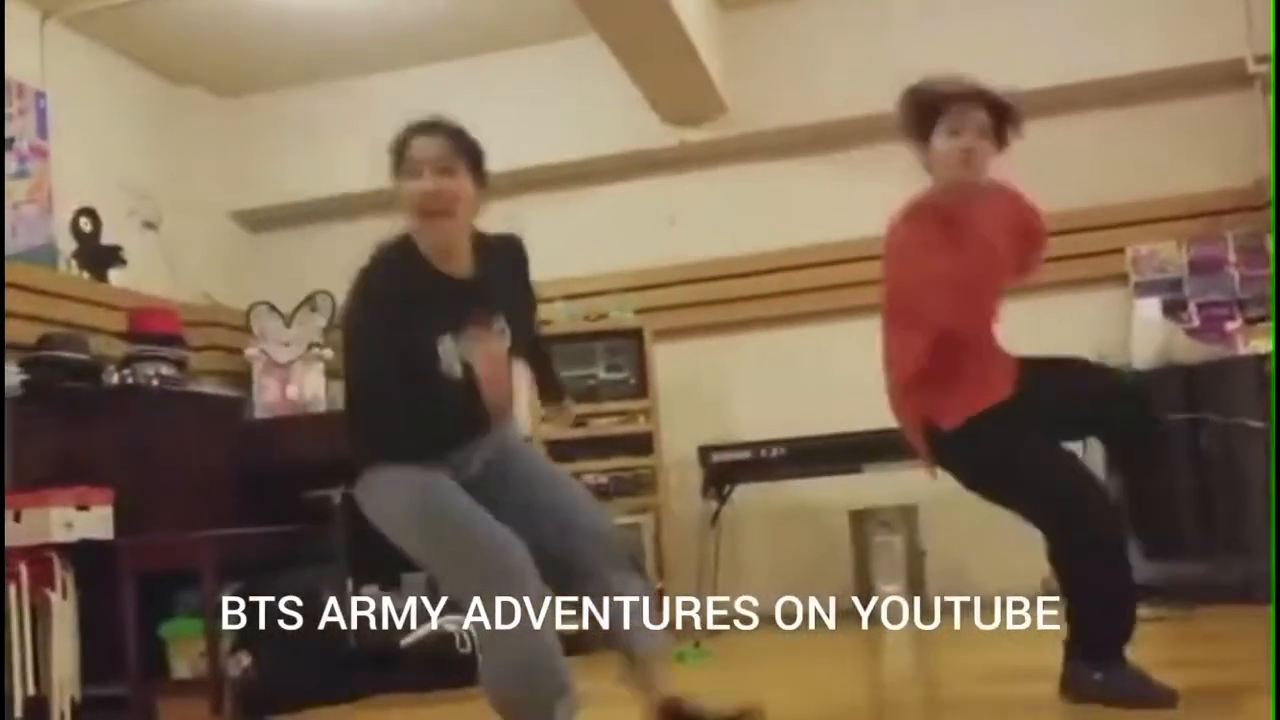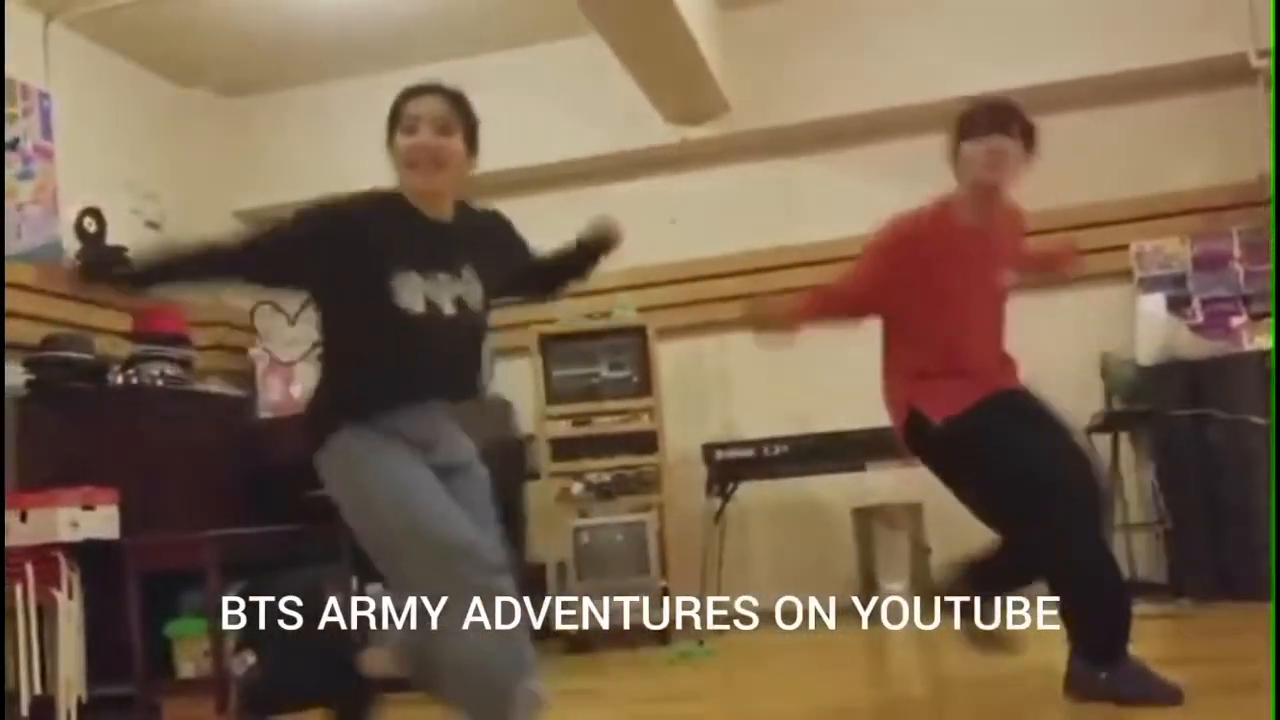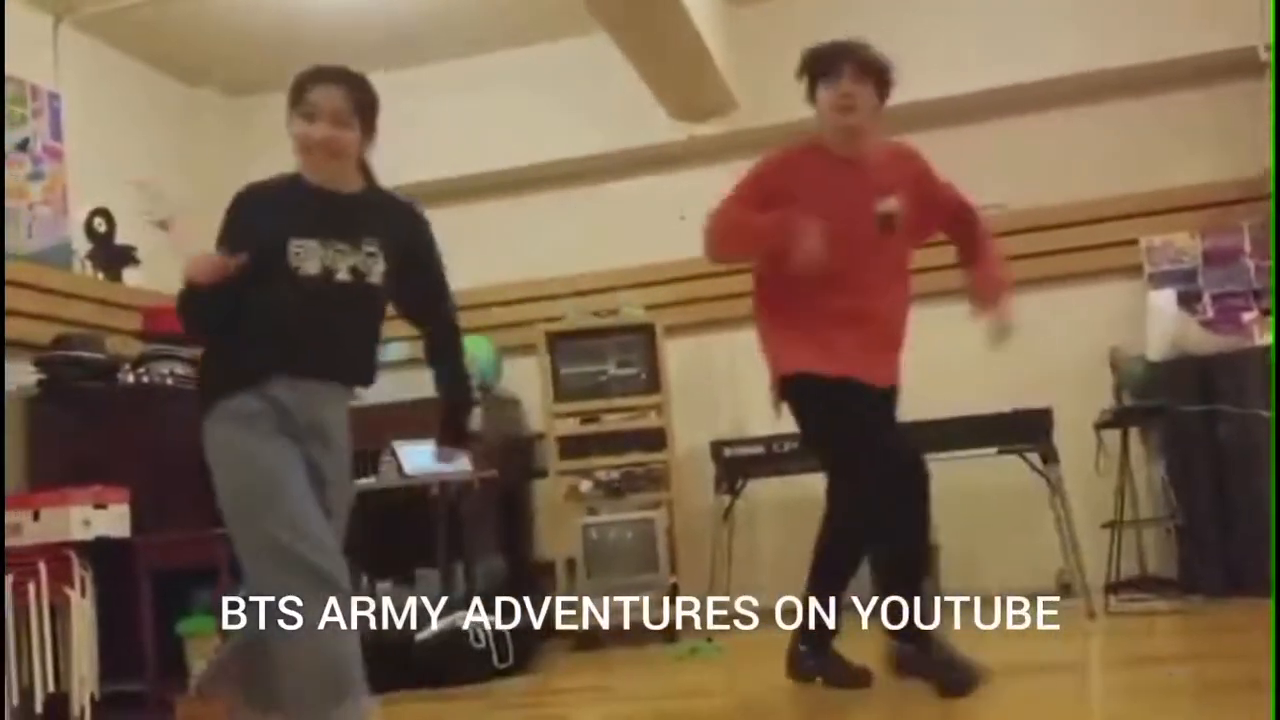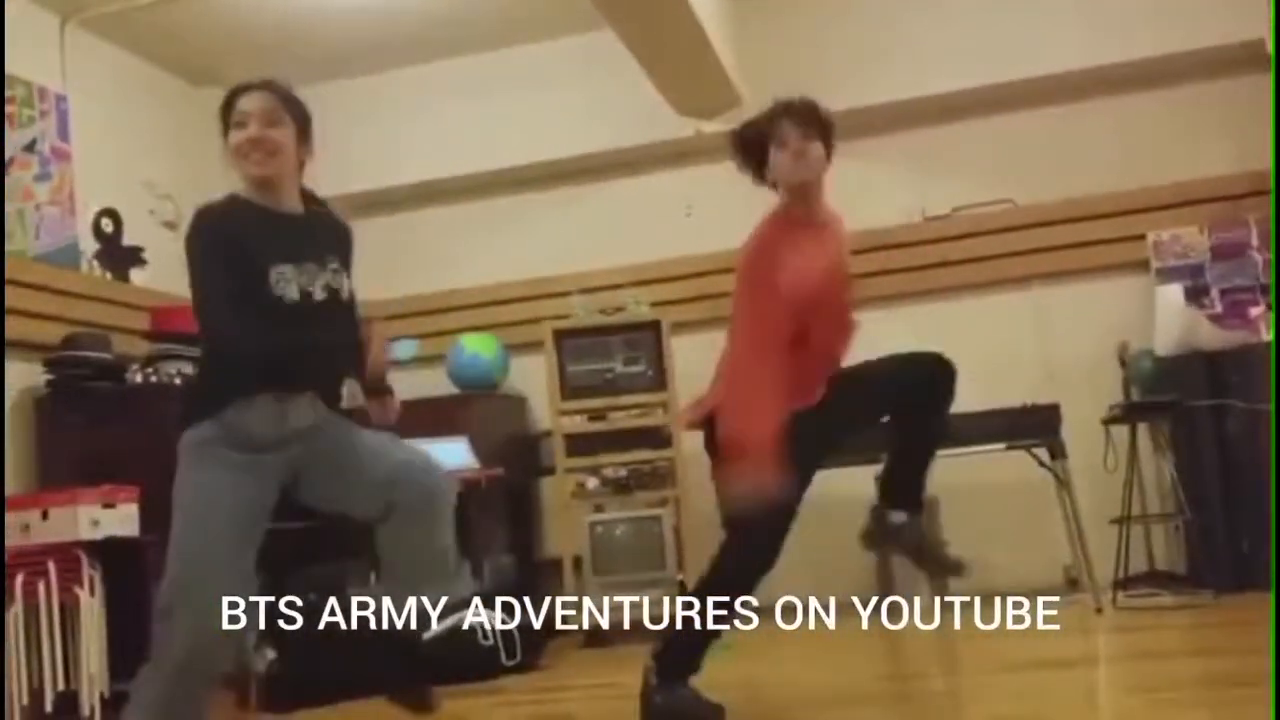
dt=0.3s
person 1, frame 1
left shoulder: (502, 257)
right shoulder: (382, 293)
right elbow: (376, 424)
left wrist: (544, 375)
right wrist: (473, 394)
left hip: (481, 447)
right hip: (401, 466)
left knee: (595, 547)
right knee: (505, 579)
person 1, frame 2
left shoulder: (487, 234)
right shoulder: (348, 224)
left elbow: (530, 281)
right elbow: (231, 261)
left wrist: (588, 249)
right wrist: (116, 275)
left hip: (437, 428)
right hip: (362, 434)
left knee: (468, 574)
right knee: (473, 572)
person 1, frame 3
left shoulder: (398, 223)
right shoulder: (260, 207)
left elbow: (437, 319)
right elbow: (205, 322)
left wrist: (456, 413)
right wrist: (198, 287)
left hip: (327, 413)
right hip: (248, 409)
left knee: (294, 587)
right knee: (306, 578)
person 1, frame 4
left shoulder: (332, 234)
right shoulder: (216, 229)
right elbow: (228, 337)
left wrist: (373, 387)
right wrist: (343, 354)
left hip: (315, 424)
right hip: (229, 431)
left knee: (424, 486)
right knee: (202, 613)
person 2, frame 1
left shoulder: (998, 204)
right shoulder: (913, 234)
left elbow: (1029, 238)
right elbow: (946, 318)
left wrist: (992, 275)
left hip: (996, 376)
right hip: (949, 407)
left knee: (1132, 408)
right knee: (1083, 512)
right ankle: (1093, 665)
person 2, frame 2
left shoulder: (1008, 219)
right shoulder: (916, 234)
right elbow: (852, 294)
left wrist: (1045, 260)
right wrist: (790, 312)
left hip: (992, 388)
right hip: (938, 405)
left knee: (1078, 492)
right knee: (1048, 527)
left ankle: (972, 588)
right ankle: (1101, 660)
person 2, frame 3
left shoulder: (904, 165)
right shoulder: (784, 171)
left elbow: (962, 222)
right elbow: (722, 236)
left wrist: (989, 285)
right wrist: (787, 233)
left hip: (873, 361)
right hip: (810, 361)
left knee: (860, 501)
right knee: (898, 479)
left ankle: (813, 642)
right ankle: (914, 635)
person 2, frame 4
left shoulder: (825, 225)
right shoulder: (772, 251)
right elbow: (754, 348)
left wrist: (838, 319)
right wrist: (756, 458)
left hip: (811, 393)
right hip: (753, 414)
left knee: (929, 376)
right knee: (749, 552)
left ankle: (896, 514)
